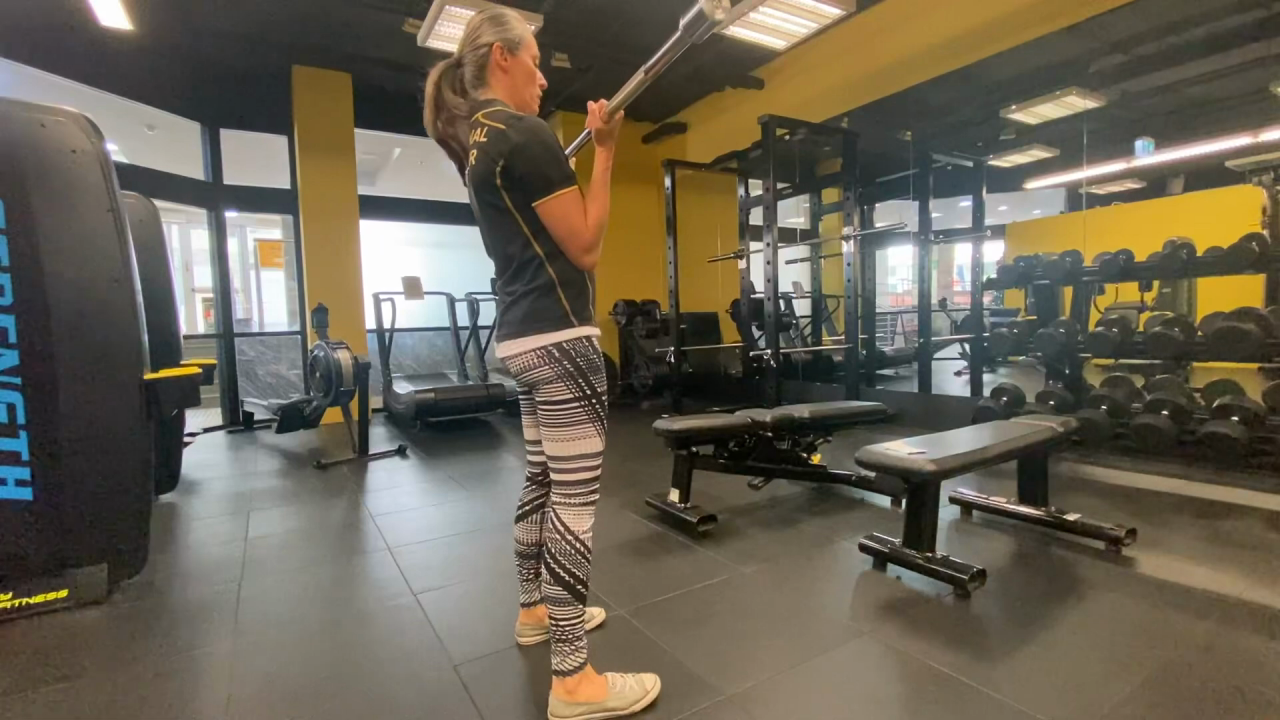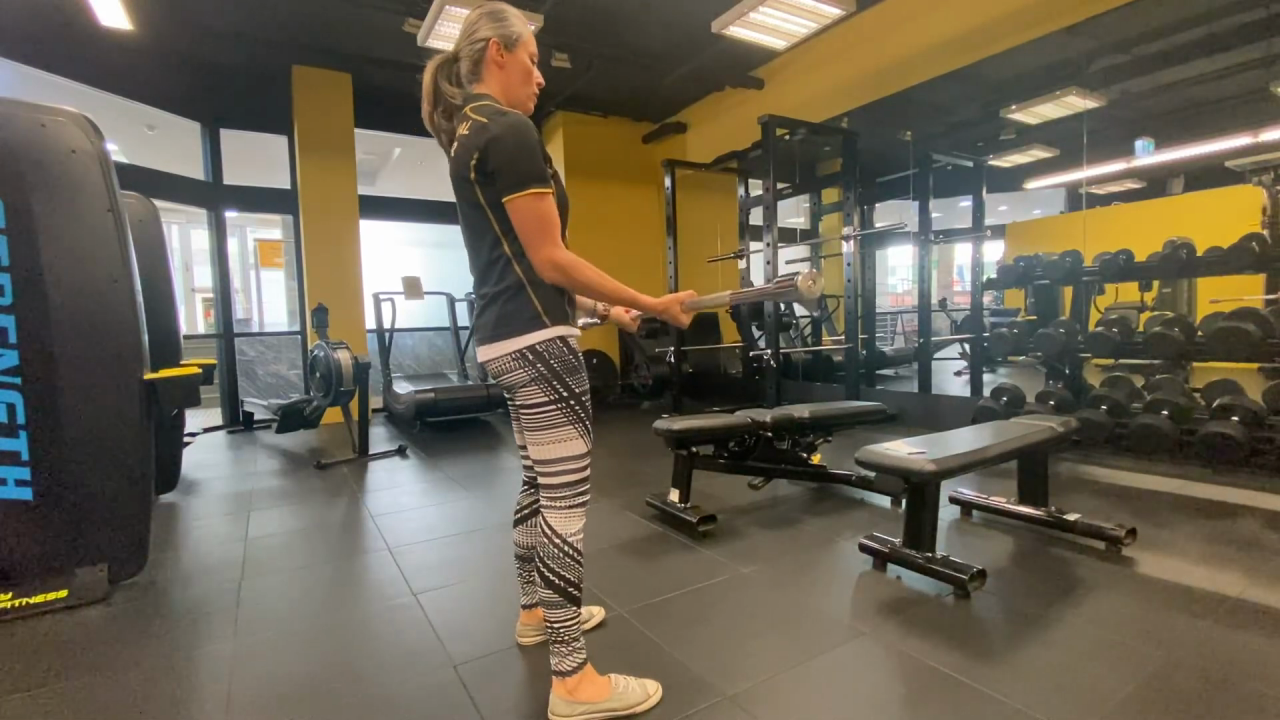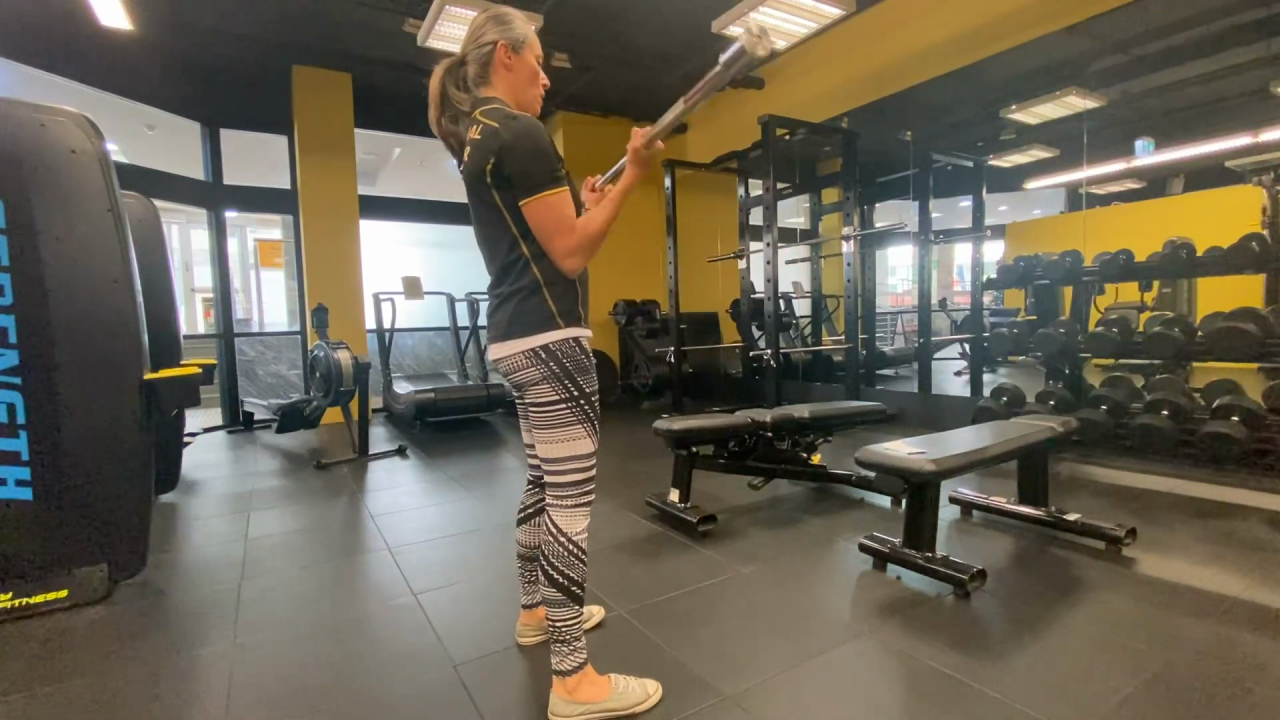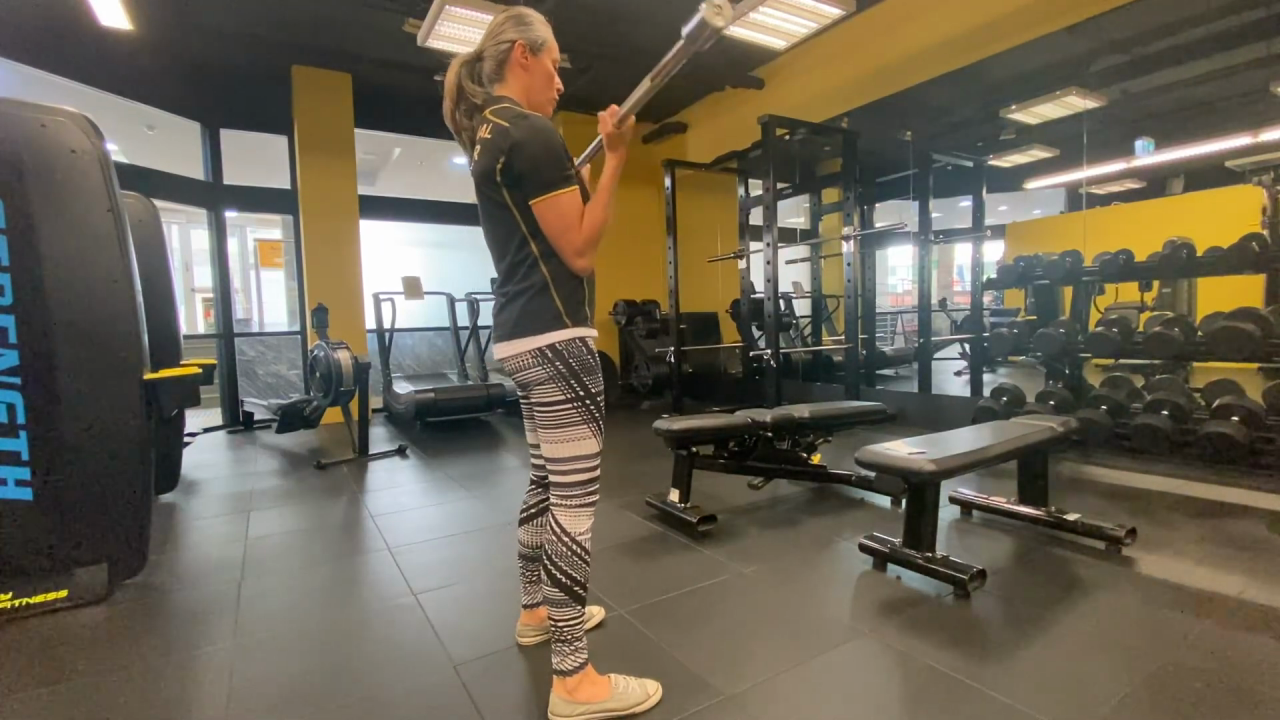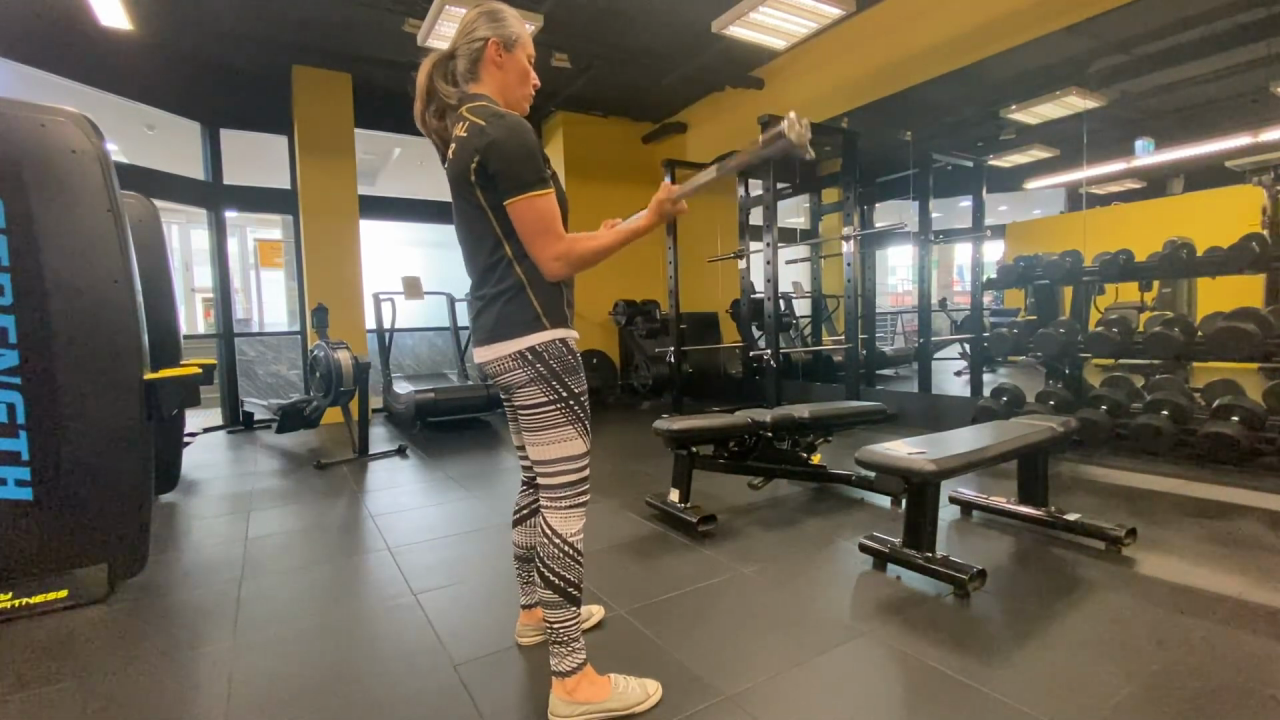
dt=1s
person 1, frame 1
left shoulder: (475, 139)
right shoulder: (525, 133)
right elbow: (585, 247)
left wrist: (572, 160)
right wrist: (603, 153)
left hip: (521, 334)
right hip: (557, 337)
left knee: (542, 480)
right knee: (575, 495)
left ankle: (535, 608)
person 1, frame 2
left shoulder: (469, 133)
right shoulder: (510, 131)
right elbow: (549, 260)
left wrist: (604, 305)
right wrist: (650, 304)
left hip: (504, 336)
right hip: (535, 339)
left knee: (539, 484)
right knee: (565, 498)
left ankle: (535, 611)
person 1, frame 3
left shoulder: (477, 137)
right shoulder: (520, 134)
right elbow: (570, 255)
left wrist: (583, 202)
right wrist: (631, 178)
left hip: (516, 333)
right hip: (547, 336)
left knee: (543, 480)
right knee: (571, 495)
left ankle: (536, 609)
person 1, frame 4
left shoulder: (489, 135)
right shoulder: (532, 133)
right elbow: (580, 253)
left wrist: (577, 188)
right wrist: (616, 163)
left hip: (521, 333)
right hip: (553, 336)
left knee: (546, 479)
right knee: (575, 495)
left ankle: (537, 609)
person 1, frame 5
left shoulder: (464, 135)
right shoulder: (507, 133)
right elbow: (554, 259)
left wrist: (599, 235)
right wrist: (644, 223)
left hip: (501, 336)
right hip: (534, 338)
left knee: (537, 483)
right knee: (565, 497)
left ankle: (535, 610)
